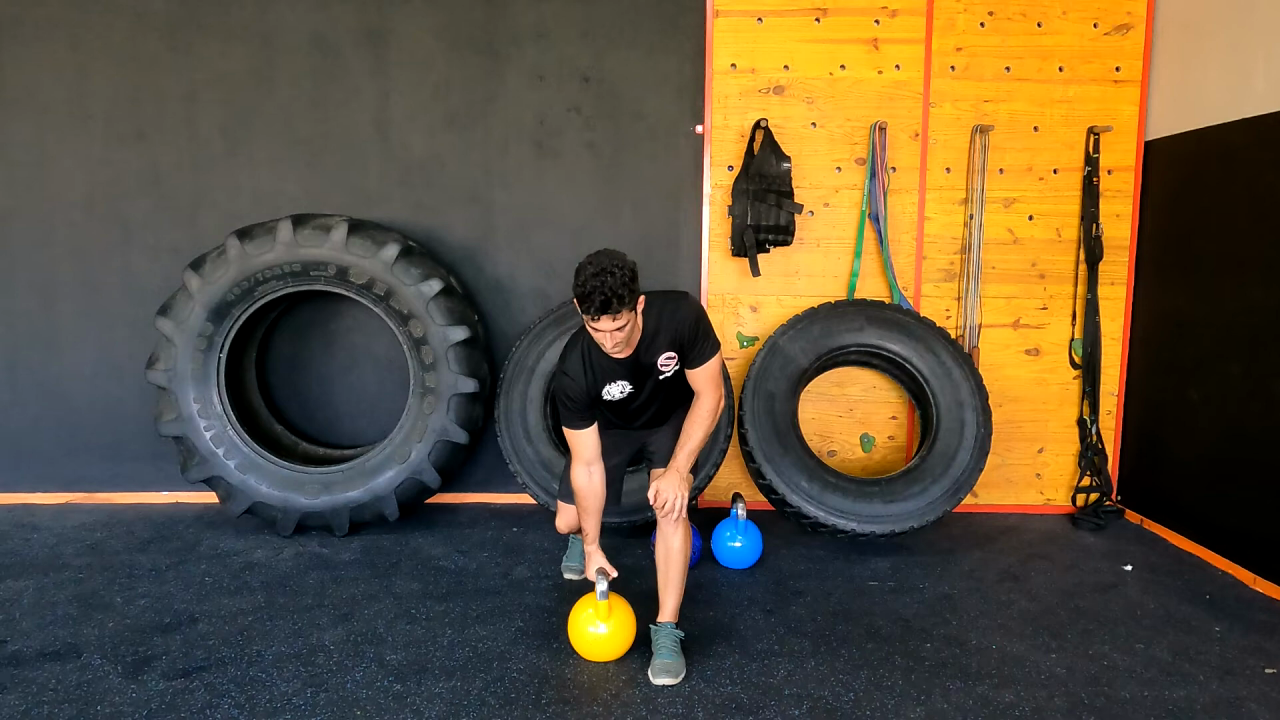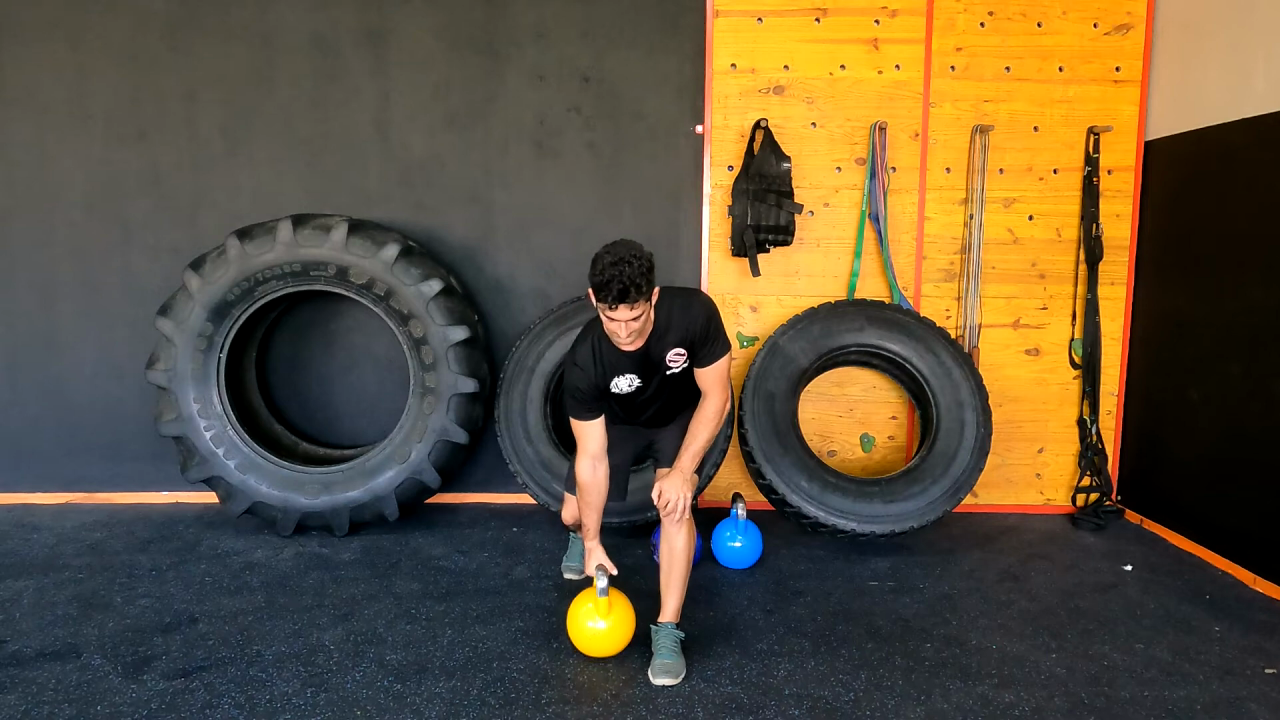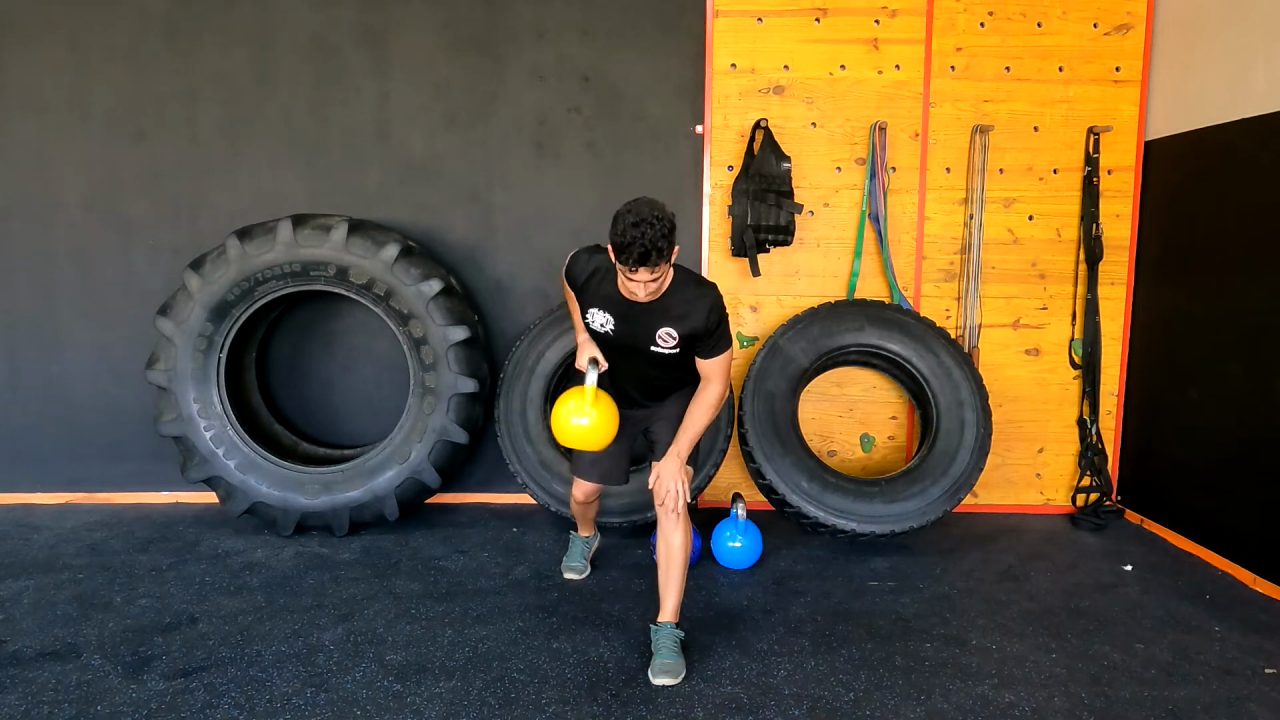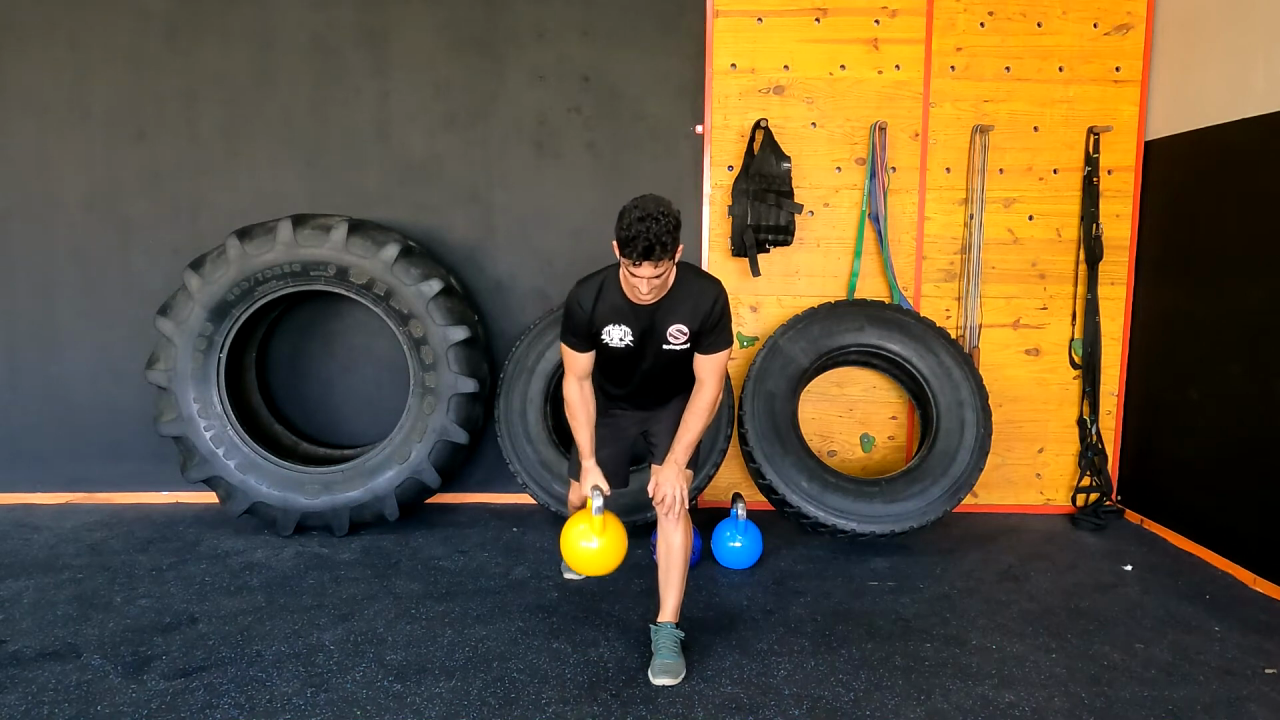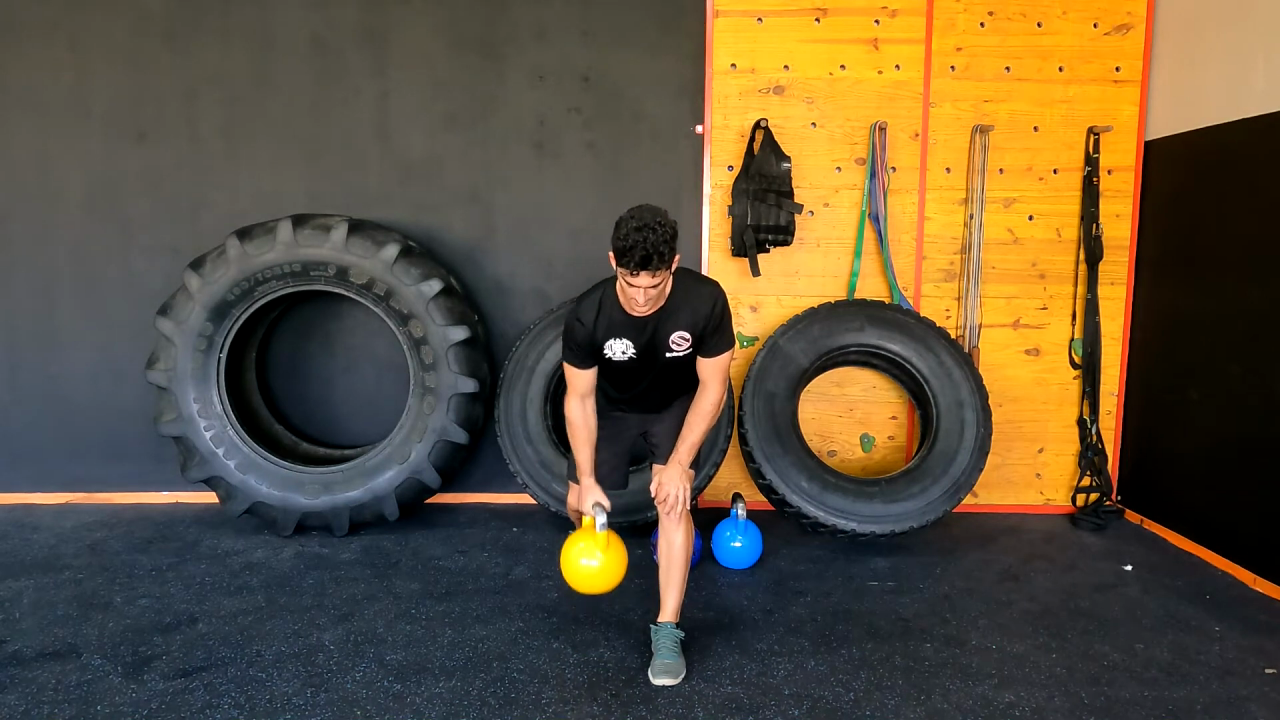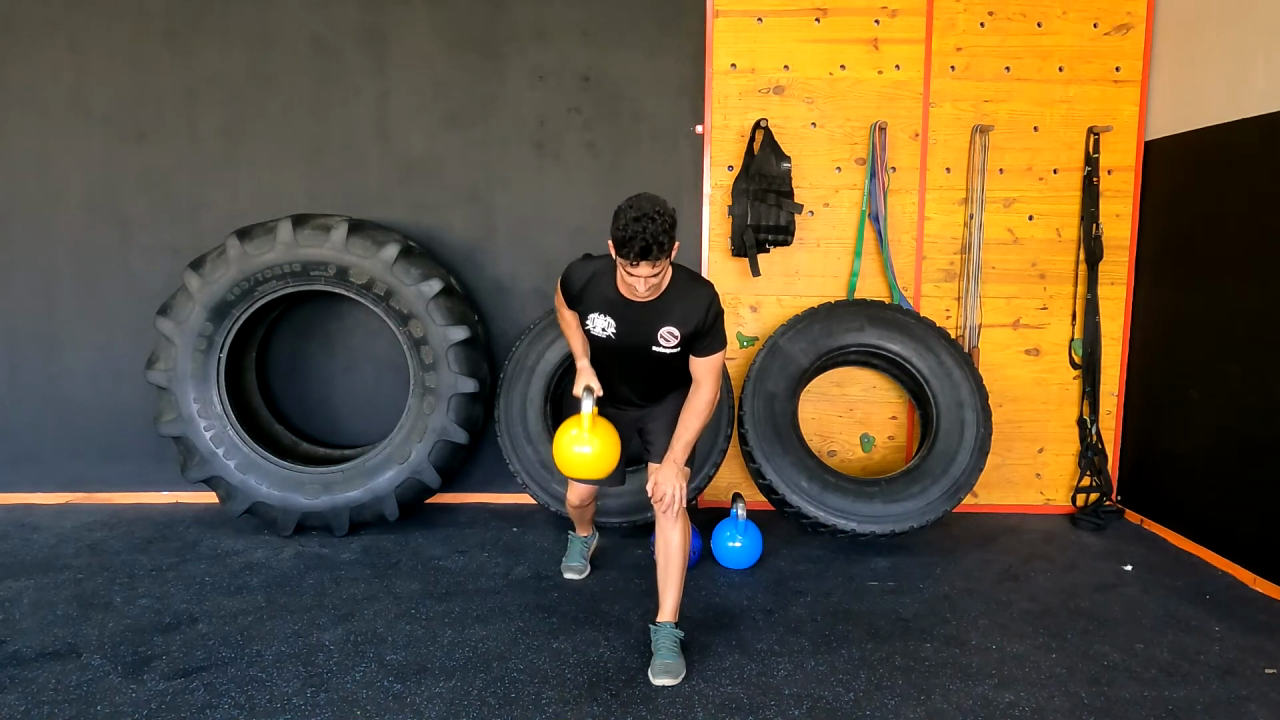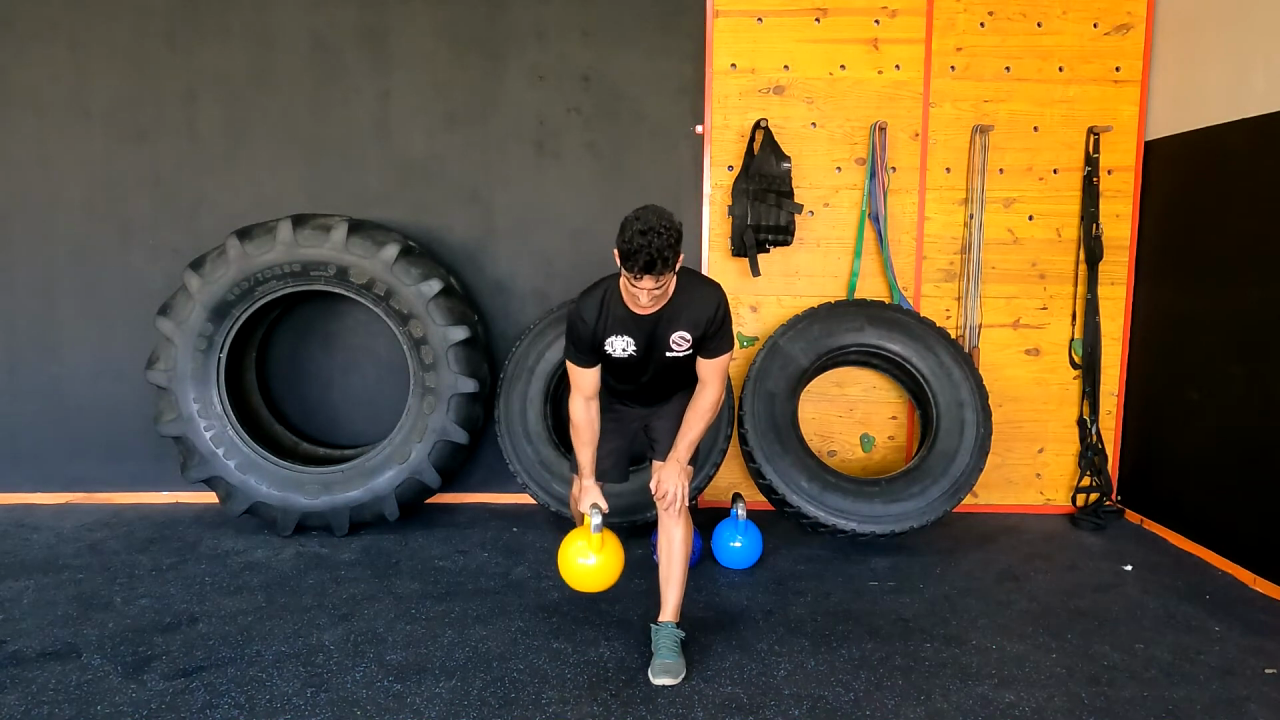
dt=0.7s
person 1, frame 1
left shoulder: (682, 315)
right shoulder: (573, 370)
left elbow: (710, 394)
right elbow: (587, 463)
left wrist: (678, 470)
right wrist: (592, 547)
left hip: (672, 417)
right hip: (608, 425)
left knee: (670, 507)
right knee: (567, 521)
left ankle: (666, 631)
right ankle: (581, 539)
person 1, frame 2
left shoulder: (695, 313)
right shoulder: (584, 359)
left elbow: (716, 396)
right elbow: (591, 457)
left wrist: (682, 470)
right wrist: (593, 543)
left hip: (680, 417)
right hip: (616, 422)
left knee: (675, 507)
right knee: (574, 515)
left ankle: (667, 632)
right ankle: (582, 541)
person 1, frame 3
left shoulder: (700, 302)
right shoulder: (586, 267)
left elbow: (715, 383)
left wrist: (676, 455)
right wrist: (584, 337)
left hip: (674, 401)
right hip: (608, 395)
left knee: (671, 500)
right knee: (584, 492)
left ankle: (666, 630)
right ankle: (584, 535)
person 1, frame 4
left shoulder: (706, 297)
right shoulder: (586, 299)
left elbow: (709, 385)
right elbow: (577, 381)
left wrist: (676, 461)
right wrist: (588, 463)
left hip: (675, 403)
right hip: (610, 403)
left knee: (672, 501)
right knee: (581, 497)
left ankle: (666, 631)
person 1, frame 5
left shoulder: (705, 301)
right shoulder: (587, 315)
left elbow: (713, 386)
right elbow: (579, 400)
left wrist: (679, 463)
right wrist: (586, 480)
left hip: (676, 406)
right hip: (612, 407)
left knee: (673, 500)
right knee: (580, 502)
left ankle: (667, 631)
person 1, frame 6
left shoulder: (698, 301)
right shoulder: (583, 277)
left elbow: (706, 386)
left wrist: (674, 460)
right wrist: (582, 364)
left hip: (668, 402)
right hip: (603, 397)
left knee: (669, 499)
right knee: (579, 493)
left ankle: (666, 631)
right ankle: (583, 535)
person 1, frame 7
left shoulder: (706, 301)
right shoulder: (590, 310)
left elbow: (711, 385)
right elbow: (584, 398)
left wrist: (678, 460)
right wrist: (588, 479)
left hip: (675, 401)
right hip: (612, 402)
left knee: (672, 498)
right knee: (582, 497)
left ankle: (667, 631)
